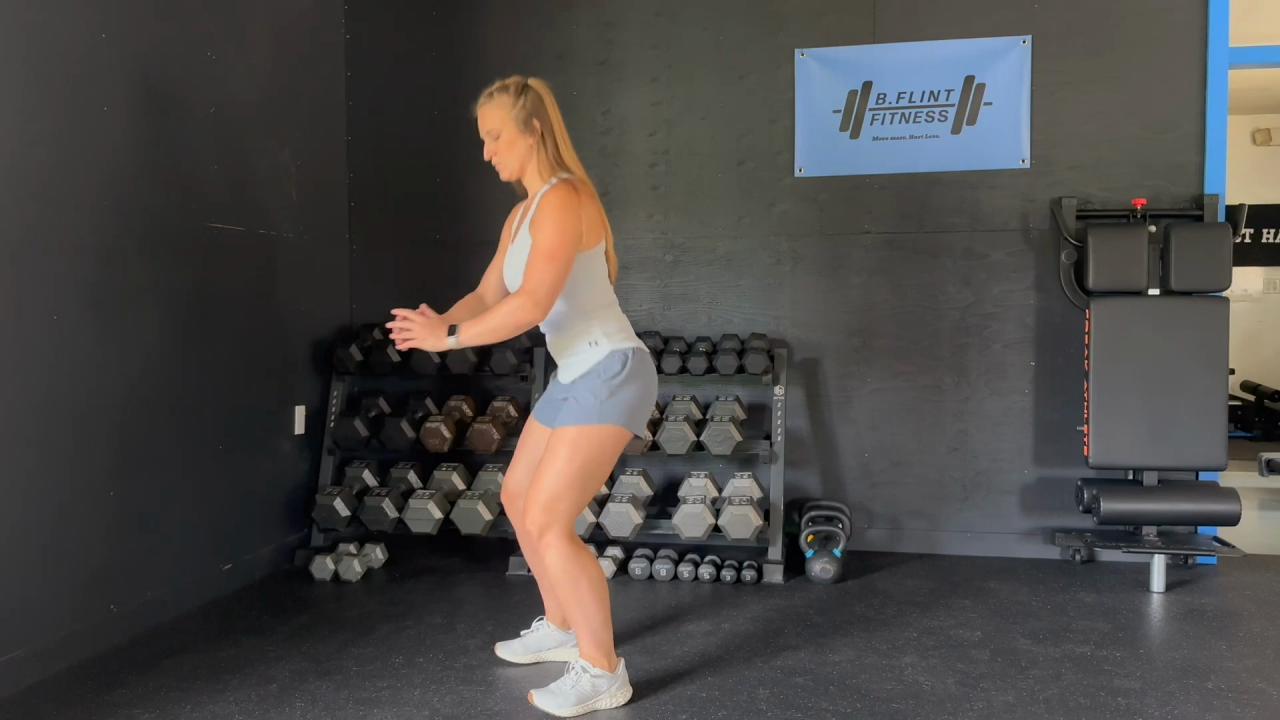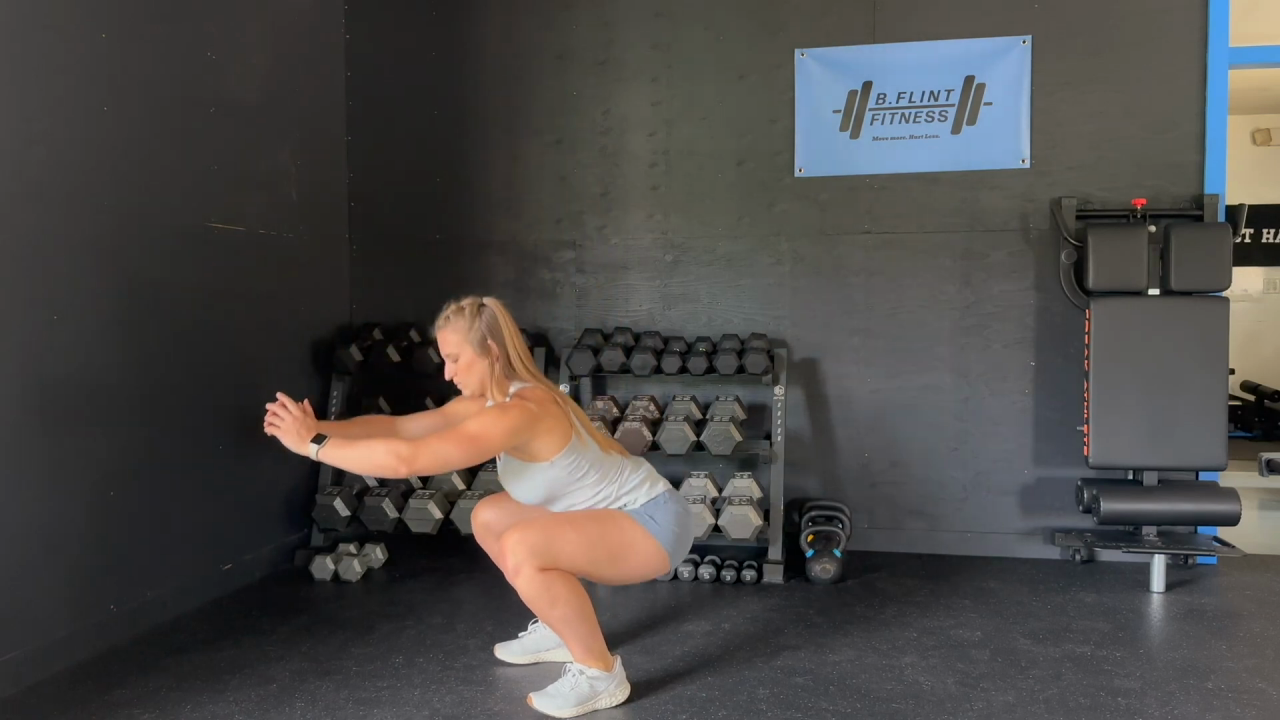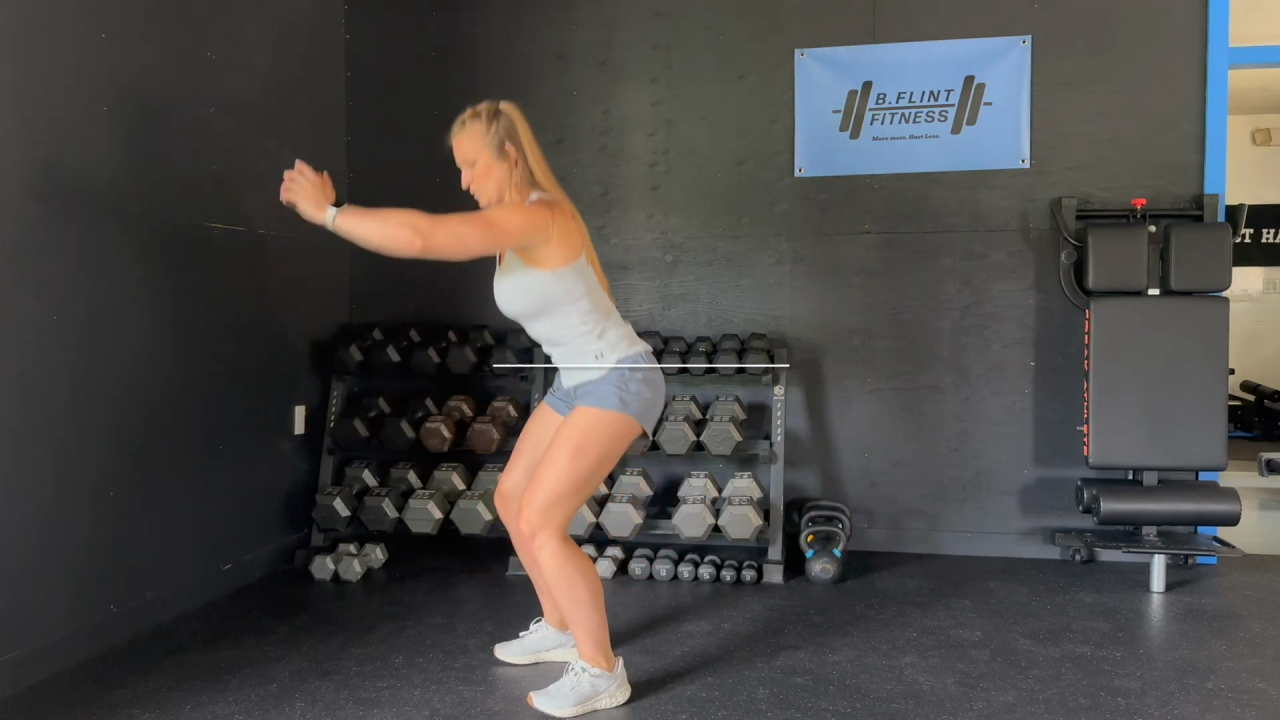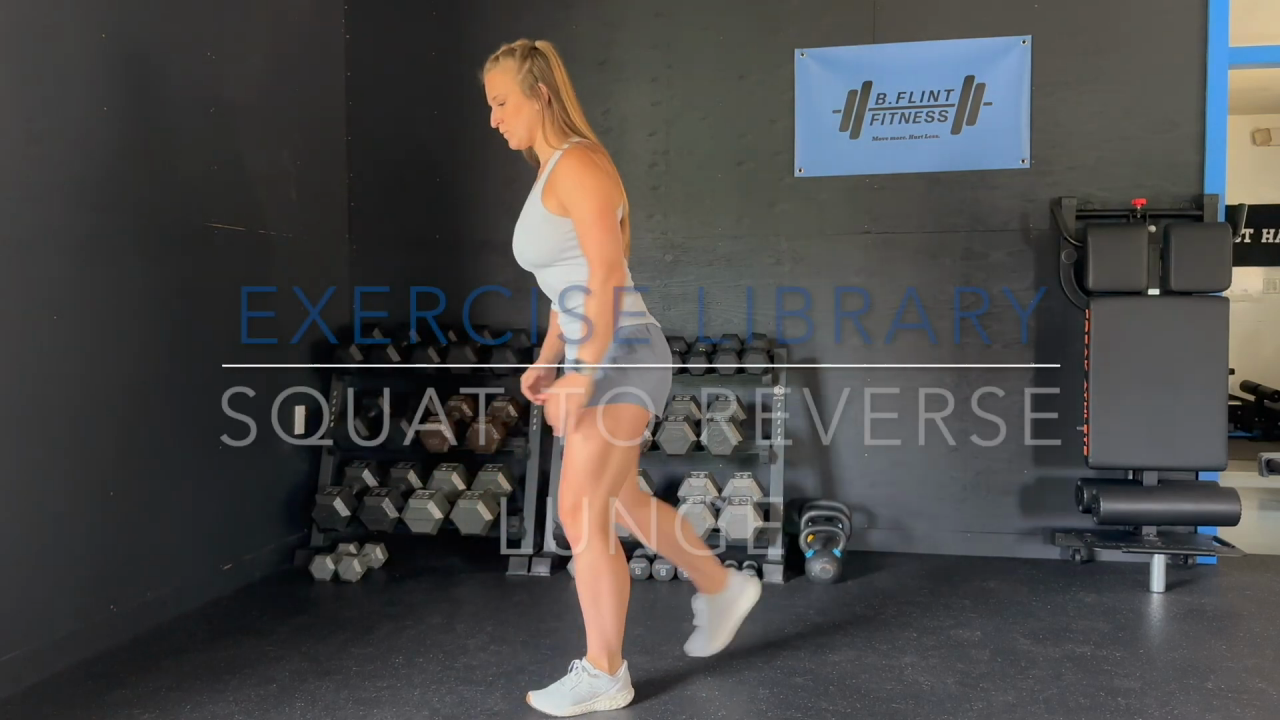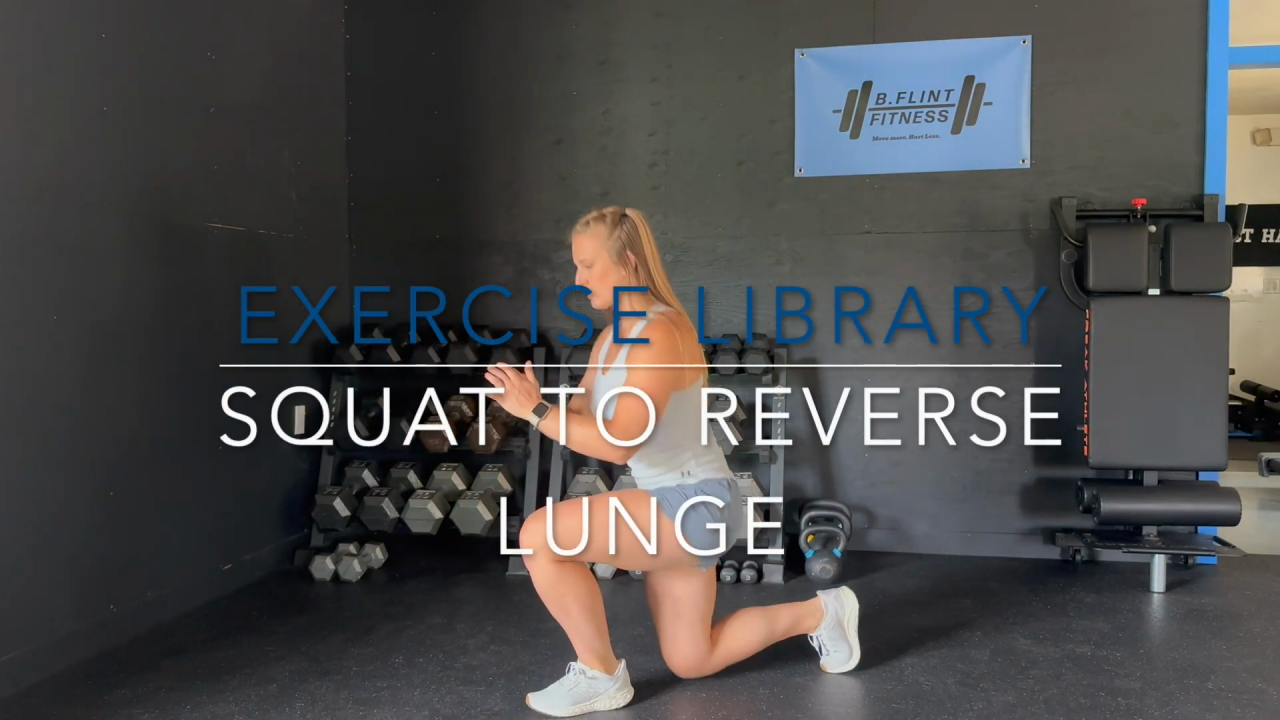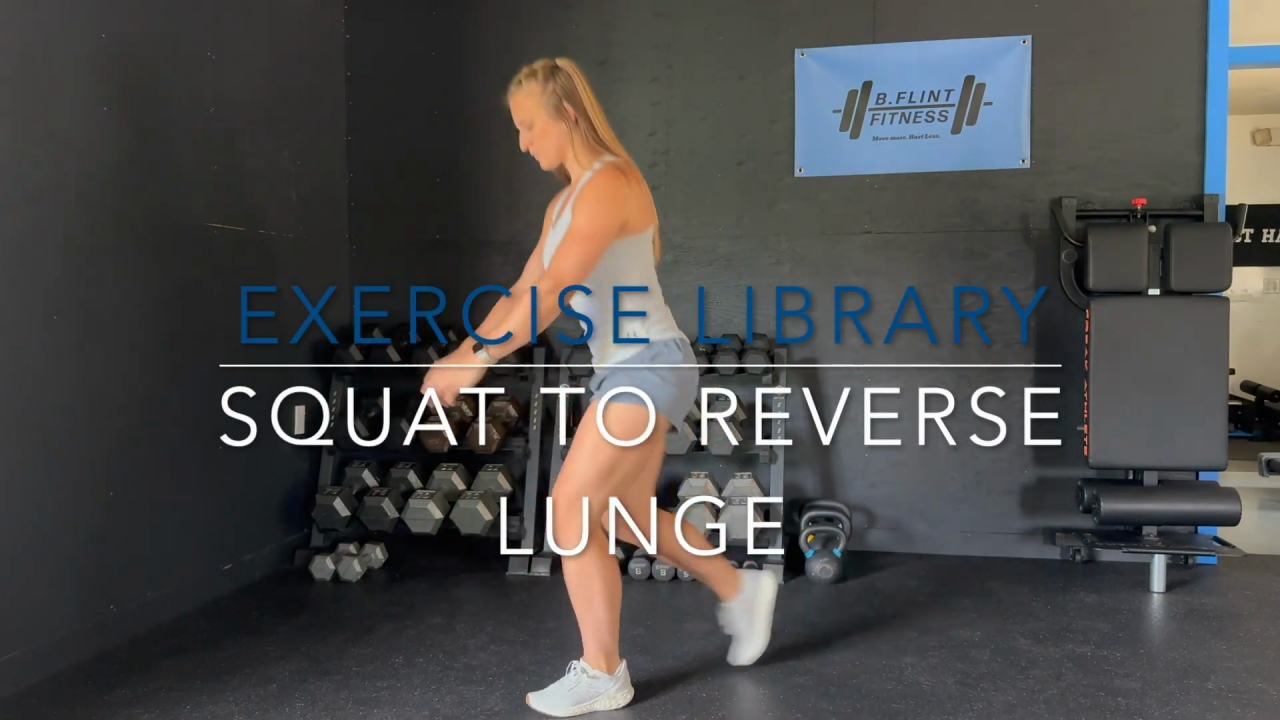
dt=0.7s
person 1, frame 1
left shoulder: (563, 198)
right shoulder: (524, 212)
left elbow: (533, 305)
right elbow: (489, 295)
left wrist: (454, 334)
right wrist: (443, 322)
left hip: (607, 374)
right hip: (578, 375)
left knee: (546, 524)
right knee: (518, 500)
right ankle: (560, 626)
person 1, frame 2
left shoulder: (519, 413)
right shoulder: (489, 403)
left elbow: (409, 459)
right elbow: (400, 427)
left wrist: (315, 446)
right wrist: (321, 426)
left hip: (653, 526)
right hip: (624, 511)
left knee: (520, 548)
right knee: (489, 519)
left ankle: (599, 672)
right ankle: (561, 627)
person 1, frame 3
left shoulder: (538, 216)
right shoulder: (512, 220)
left elbow: (421, 238)
right elbow: (422, 238)
left wrist: (329, 213)
right wrist: (334, 211)
left hip: (620, 381)
right hip: (582, 383)
left knee: (539, 523)
right knee: (512, 499)
right ankle: (562, 627)
person 1, frame 4
left shoulder: (577, 164)
right shoulder: (548, 175)
left elbow: (607, 276)
left wrist: (582, 373)
right wrist: (548, 358)
left hip: (620, 359)
right hip: (604, 362)
left knee: (579, 516)
right knee: (611, 502)
right ankle: (720, 587)
person 1, frame 5
left shoulder: (663, 334)
right shoulder: (613, 337)
left elbow: (621, 441)
right elbow: (580, 419)
left wrist: (535, 411)
right wrist: (534, 402)
left hip: (695, 504)
right hip: (676, 501)
left knee: (540, 536)
right knee: (692, 660)
left ankle: (599, 674)
right ankle: (821, 614)
person 1, frame 6
left shoulder: (607, 185)
right shoulder: (568, 196)
left elbow: (554, 293)
right elbow: (527, 290)
left wrist: (475, 360)
right wrist: (466, 354)
left hip: (646, 371)
right hip: (624, 370)
left knee: (572, 517)
right knee: (629, 513)
right ankle: (739, 589)
